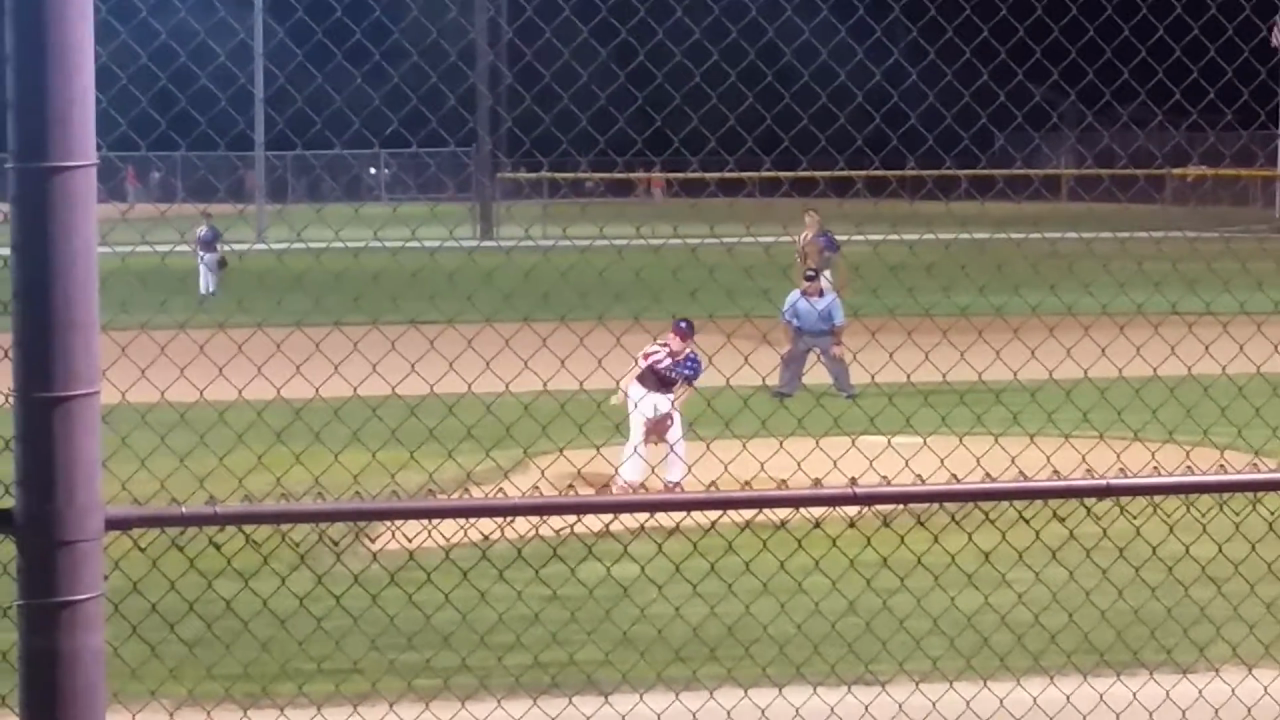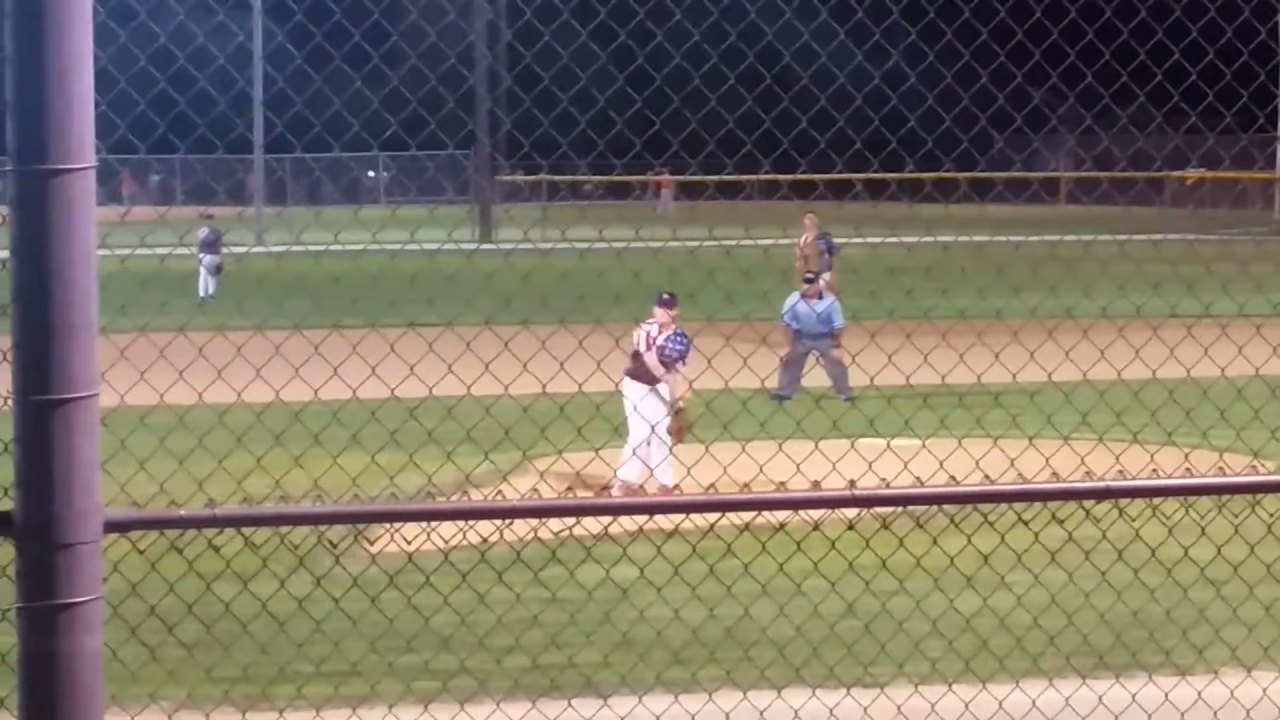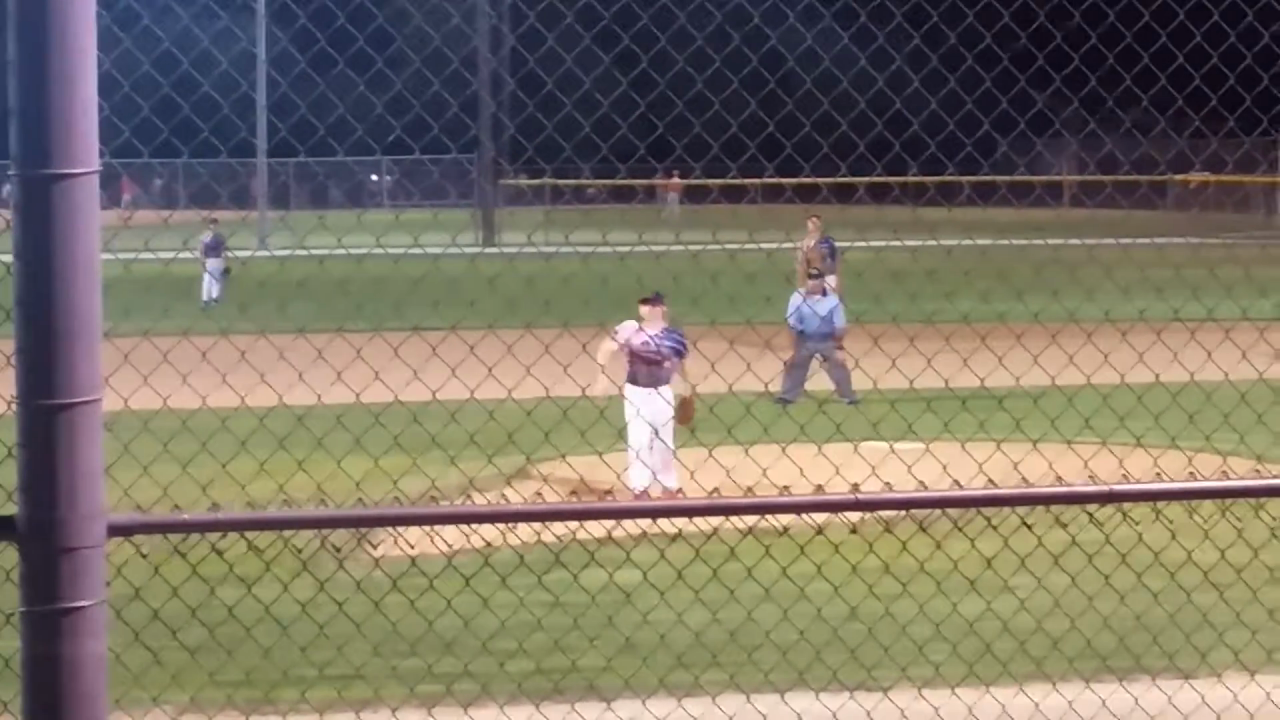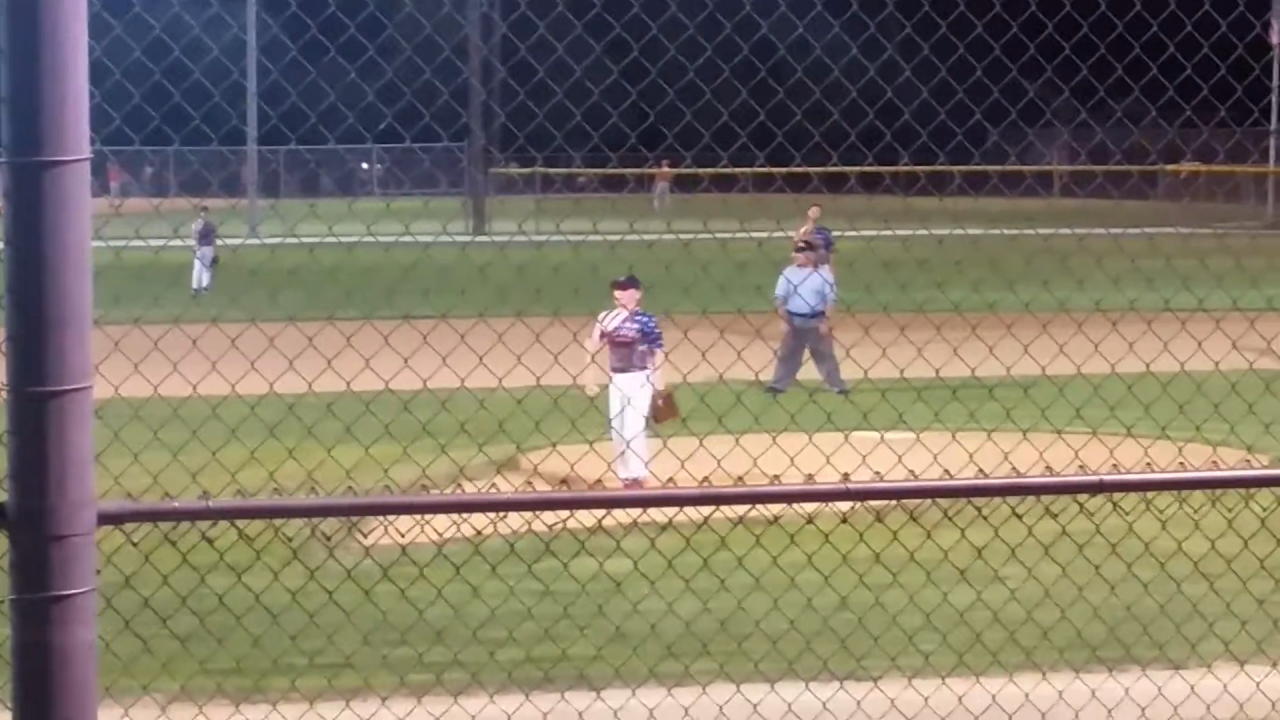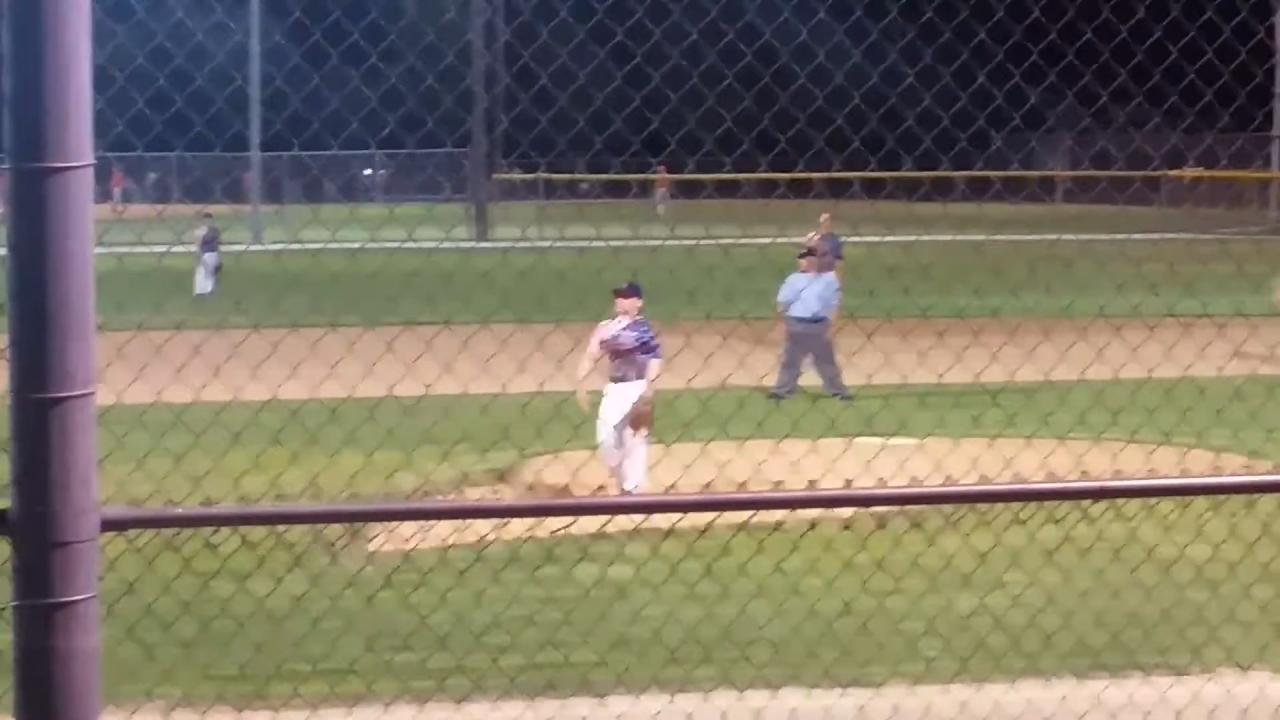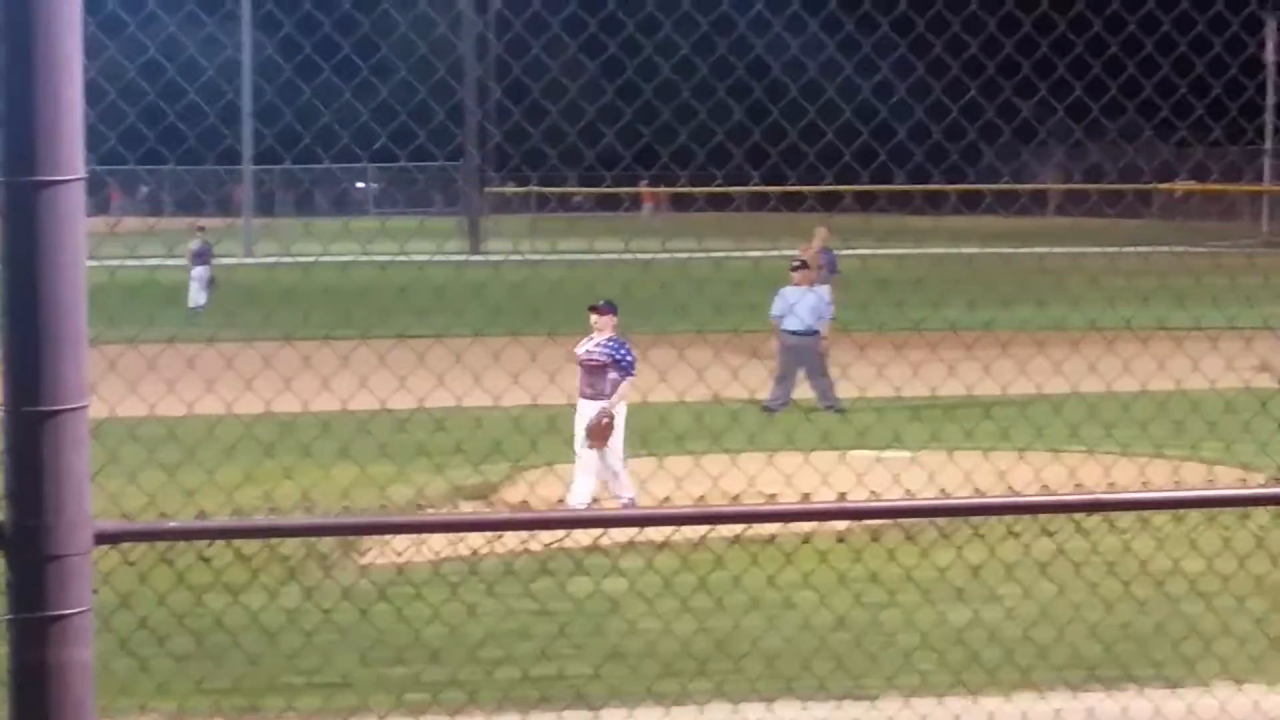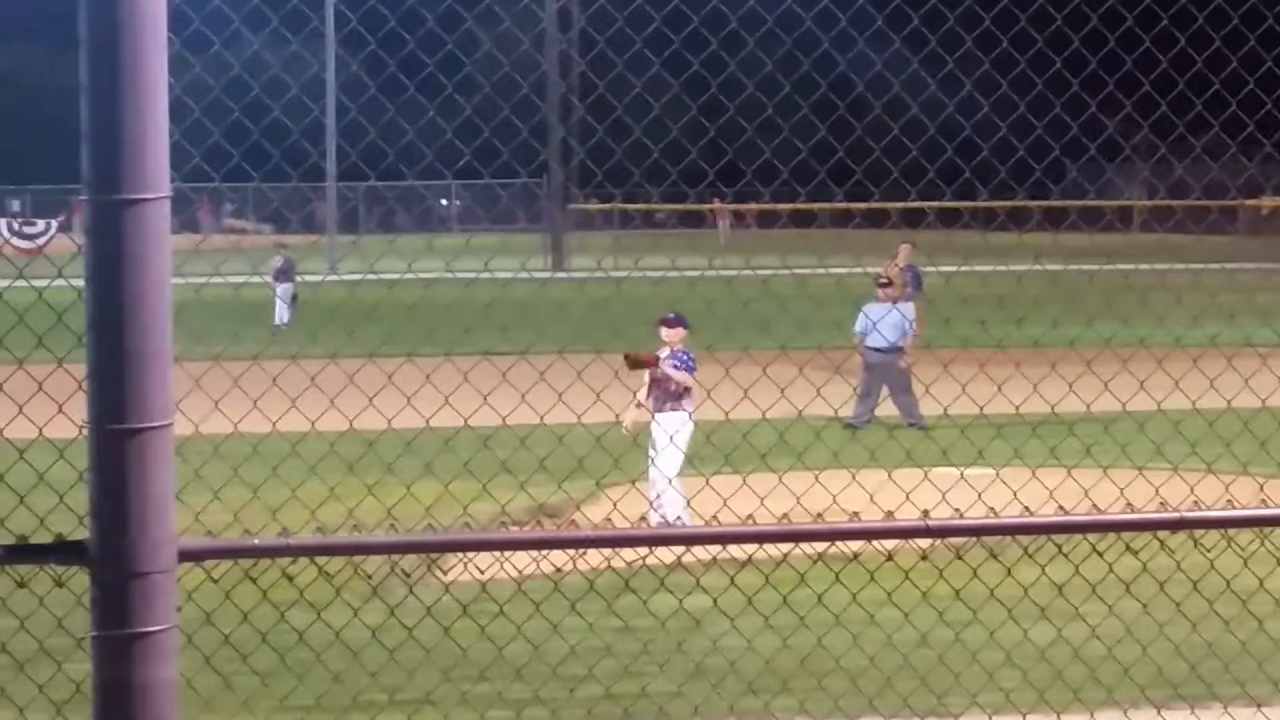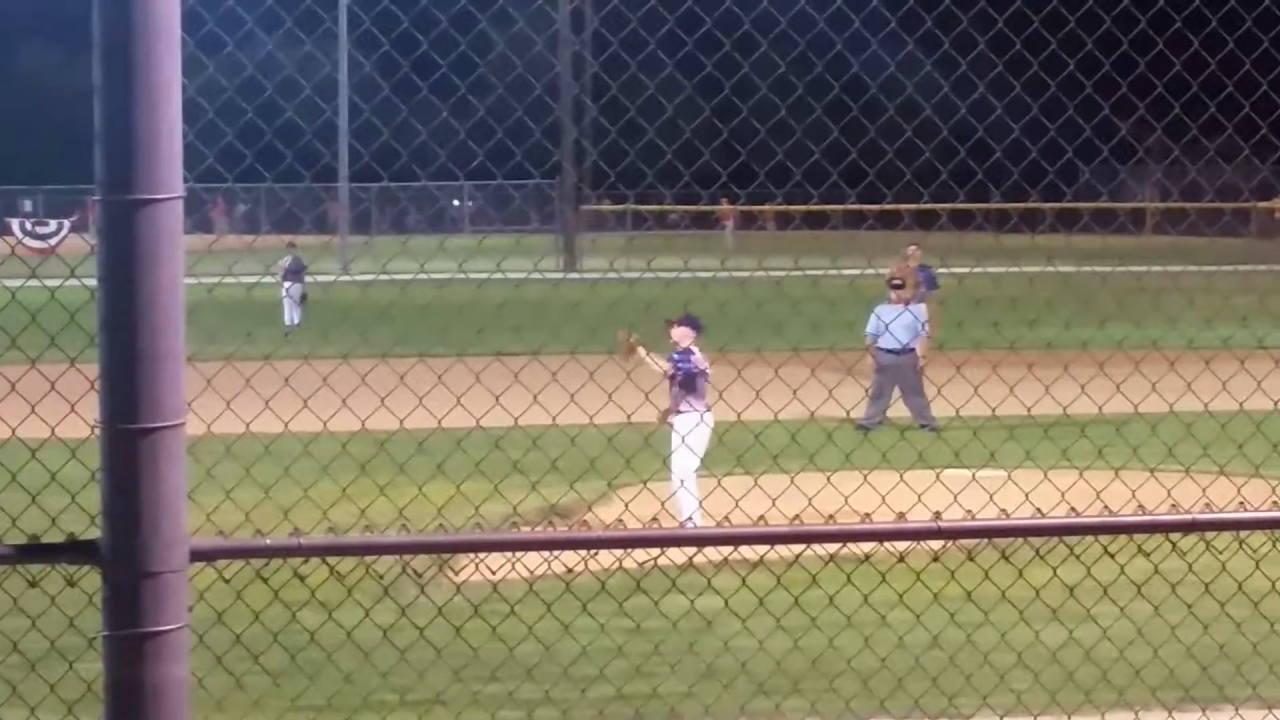
dt=0.4s
person 1, frame 1
left shoulder: (694, 362)
right shoulder: (658, 350)
left elbow: (687, 387)
right elbow: (636, 370)
left wrist: (675, 408)
right wrist: (622, 392)
left hip: (667, 396)
right hip: (643, 392)
left knee: (676, 438)
right knee: (639, 436)
left ankle: (672, 480)
right ankle: (627, 481)
person 1, frame 2
left shoulder: (682, 339)
right shoulder: (647, 330)
left elbow: (678, 370)
right elbow: (652, 363)
left wrist: (679, 397)
right wrist: (674, 387)
left hip: (660, 388)
right hip: (635, 385)
left knee: (662, 436)
right knee: (638, 434)
left ankle: (665, 481)
right ankle: (627, 480)
person 1, frame 3
left shoulder: (674, 337)
right shoulder: (630, 330)
left elbow: (680, 363)
right elbow: (606, 348)
right wrist: (602, 375)
left hip: (661, 393)
right hip: (635, 392)
left knee: (664, 440)
right knee: (638, 440)
left ankle: (669, 485)
right ankle: (639, 486)
person 1, frame 4
left shoulder: (646, 320)
right shoulder: (606, 318)
left elbow: (658, 353)
right elbow: (592, 346)
left wrist: (659, 384)
right wrist: (589, 379)
left hip: (639, 379)
right hip: (616, 380)
left knee: (635, 428)
right knee: (618, 430)
left ankle: (638, 476)
right ankle: (627, 476)
person 1, frame 5
left shoulder: (644, 329)
right shoulder: (607, 327)
left elbow: (654, 364)
right elbow: (592, 354)
left wrist: (647, 394)
right wrist: (580, 382)
left hip: (635, 389)
right hip: (613, 388)
left knee: (634, 439)
right knee: (605, 437)
left ankle: (635, 488)
right ankle: (625, 480)
person 1, frame 6
left shoulder: (620, 347)
right shoulder: (584, 345)
left elbow: (627, 381)
left wrist: (610, 408)
left hip: (609, 407)
right hip: (585, 406)
left knee: (613, 456)
right knee: (583, 456)
left ankle: (627, 499)
right ankle: (579, 504)
person 1, frame 7
left shoulder: (684, 356)
right shoulder: (659, 357)
left elbow: (688, 381)
right elbow: (646, 388)
left wrist: (662, 366)
right wrist: (633, 409)
left hip: (677, 419)
right hip: (659, 420)
left knee: (665, 472)
right knee: (655, 473)
left ankle: (679, 520)
right ankle: (659, 519)
person 1, frame 8
left shoulder: (681, 354)
right shoulder: (700, 357)
left elbow: (666, 369)
left wrist: (642, 353)
right wrist: (672, 409)
left hip: (688, 419)
right hip: (701, 418)
left knee: (682, 471)
right knee: (687, 471)
left ankle: (691, 522)
right ankle: (691, 519)
